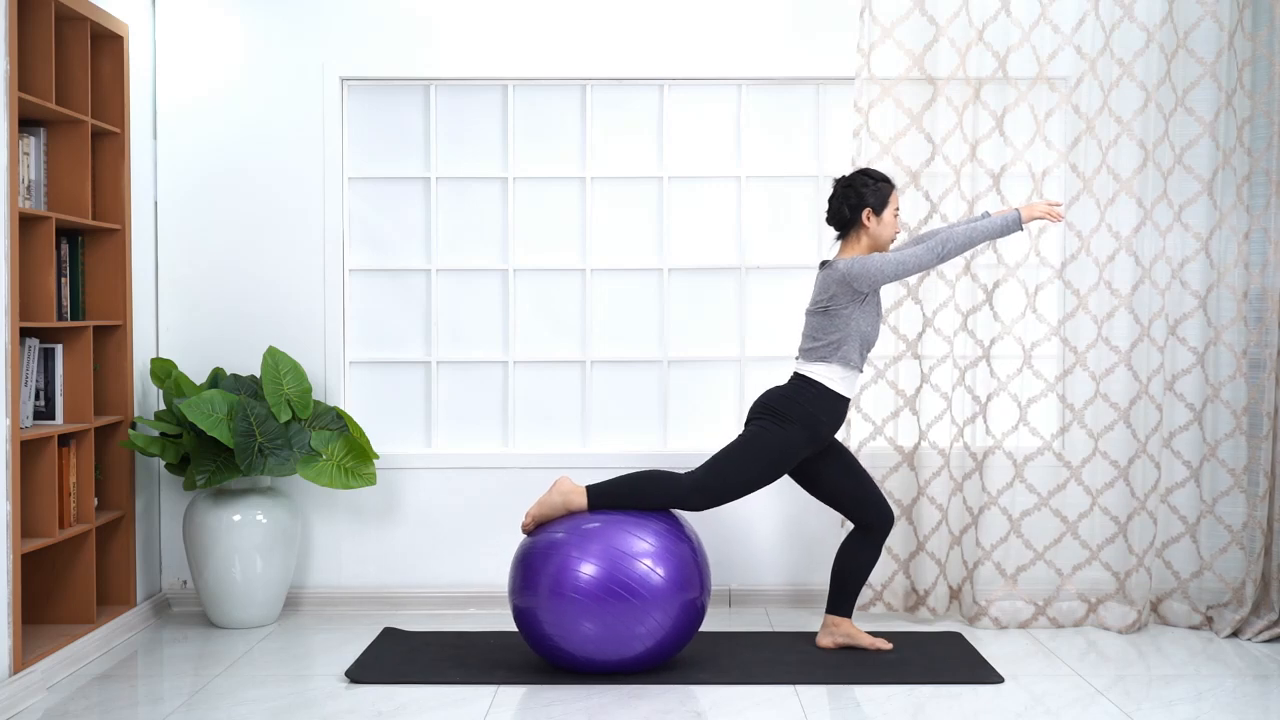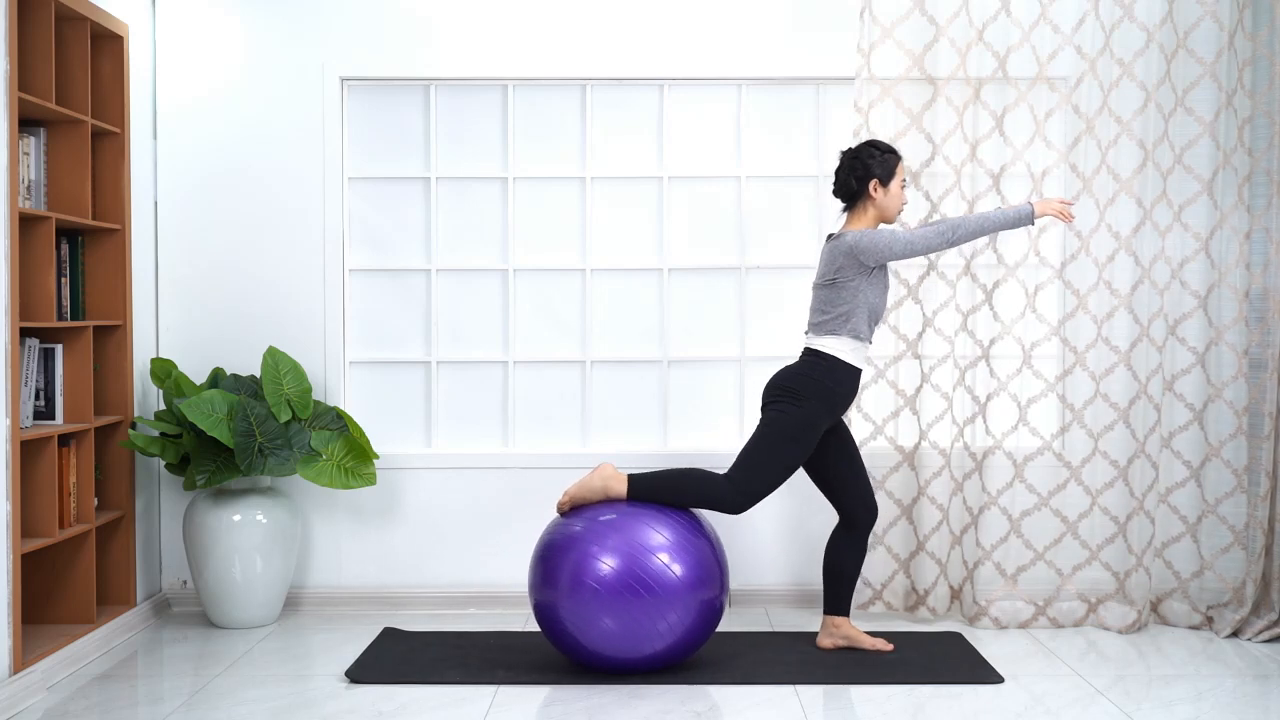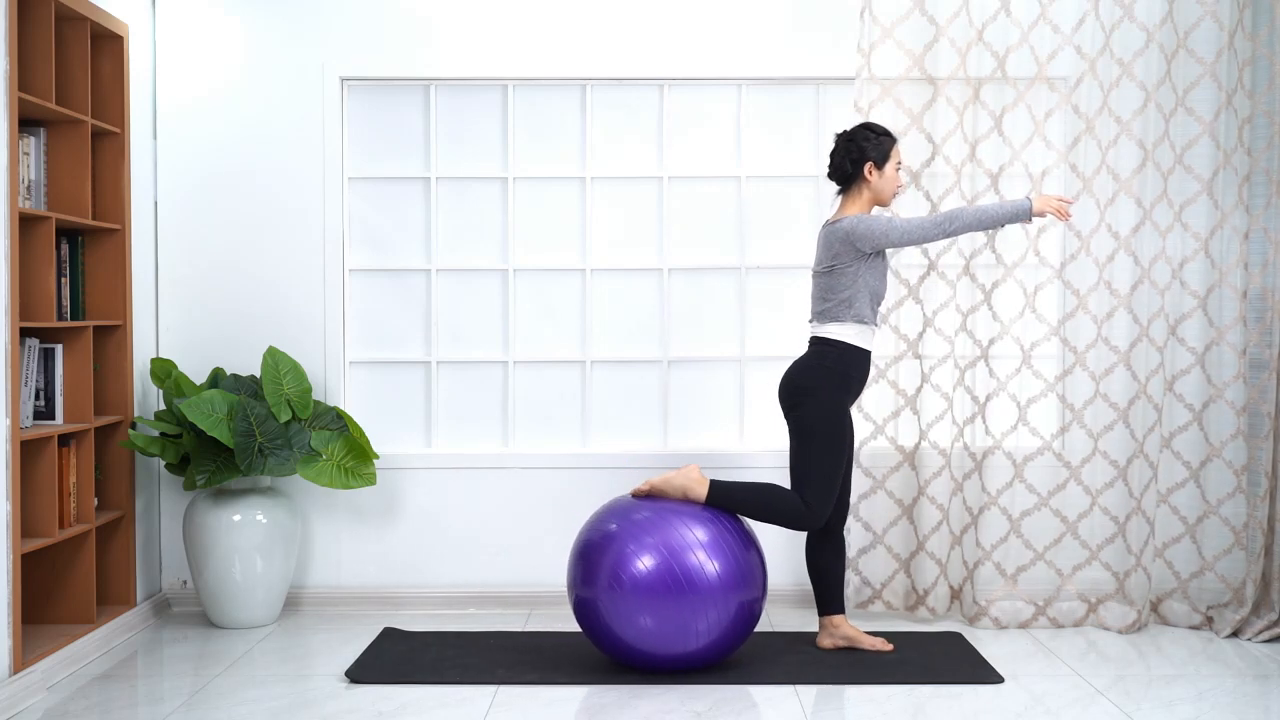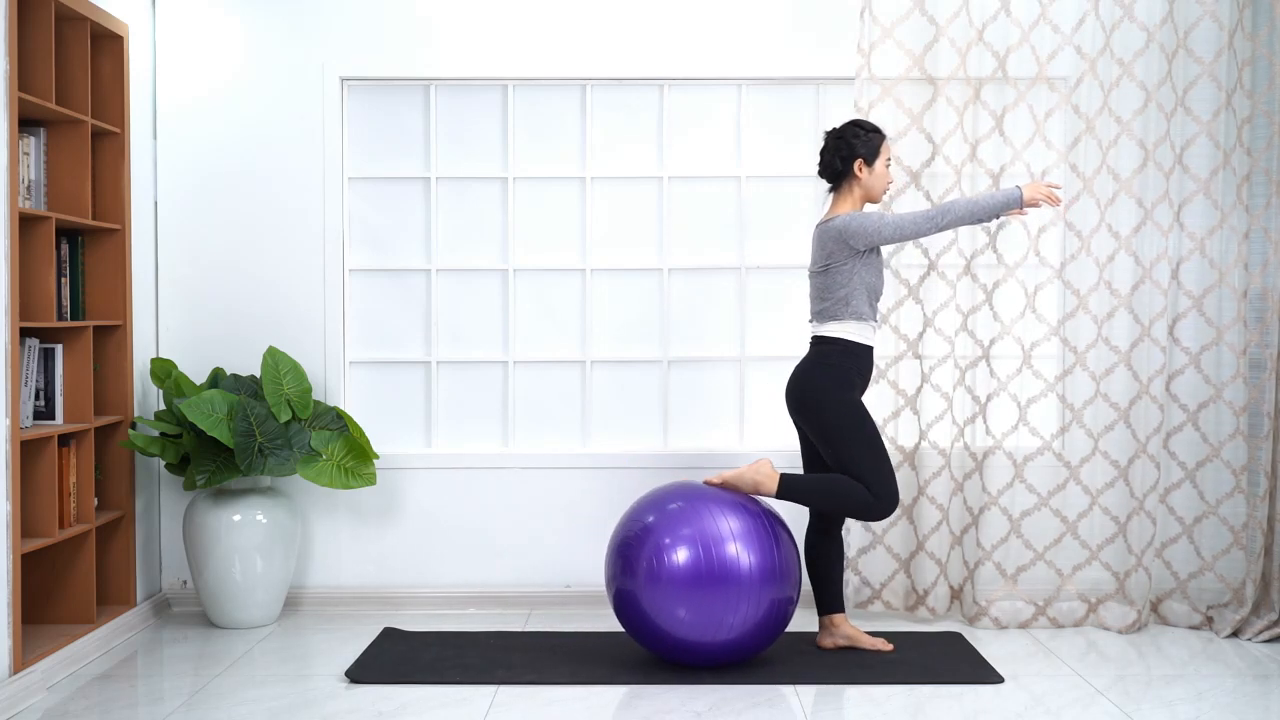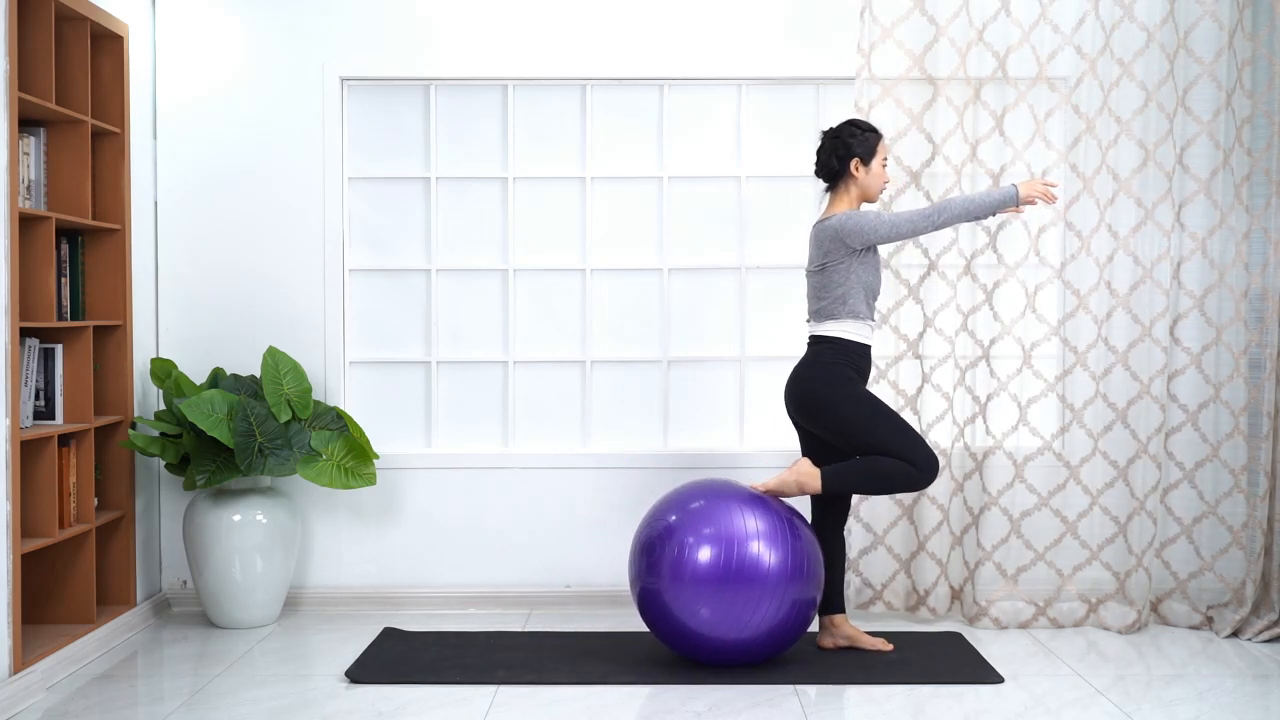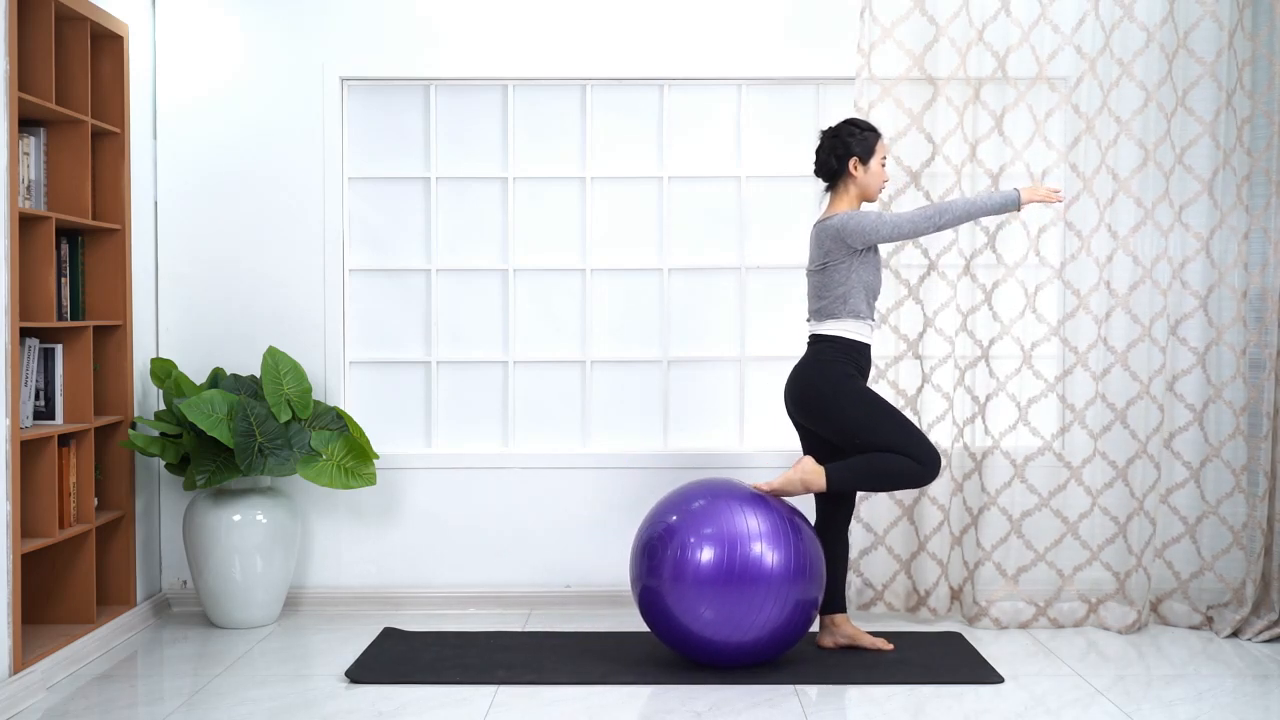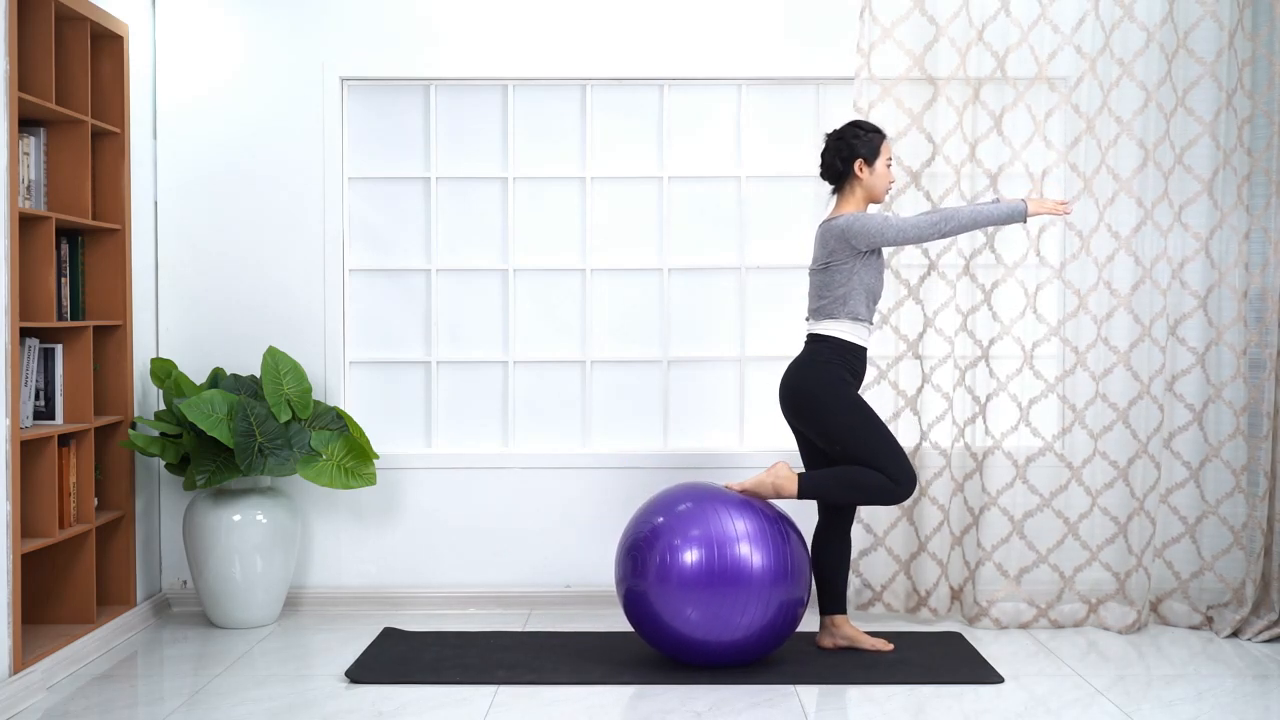
dt=0.7s
person 1, frame 1
left shoulder: (855, 269)
right shoulder: (850, 273)
left elbow: (927, 243)
right elbow: (937, 252)
left wrist: (995, 215)
right wrist: (1017, 219)
left hip: (807, 426)
right hip: (792, 419)
left knee: (875, 518)
right knee: (694, 489)
left ankle: (836, 626)
right ankle: (576, 496)
person 1, frame 2
left shoulder: (859, 243)
right shoulder: (857, 245)
left elbow: (936, 234)
right elbow: (944, 236)
left wrist: (1020, 212)
right wrist: (1028, 211)
left hip: (817, 400)
right hip: (806, 395)
left knee: (859, 512)
right knee: (736, 492)
left ankle: (836, 625)
right ankle: (616, 484)
person 1, frame 3
left shoulder: (851, 227)
right shoulder: (854, 228)
left elbow: (933, 227)
right elbow: (941, 226)
left wrist: (1017, 210)
right wrist: (1025, 206)
left hip: (826, 383)
right hip: (822, 383)
left knee: (831, 513)
right knee: (807, 509)
left ankle: (834, 626)
right ankle: (697, 487)
person 1, frame 4
left shoulder: (846, 226)
right shoulder: (847, 227)
left elbow: (924, 224)
right elbow: (934, 220)
left wrist: (1000, 206)
right wrist: (1014, 196)
left hip: (824, 382)
right hip: (828, 382)
left knee: (829, 512)
right knee: (878, 499)
left ankle: (834, 626)
right ankle: (768, 481)
person 1, frame 5
left shoulder: (845, 225)
right shoulder: (843, 225)
left elbow: (922, 220)
right elbow: (931, 218)
left wrist: (998, 203)
right wrist: (1011, 193)
left hip: (823, 382)
right hip: (828, 381)
left knee: (832, 512)
right knee: (919, 465)
left ankle: (834, 625)
right ankle: (808, 477)
person 1, frame 6
left shoulder: (845, 225)
right shoulder: (843, 225)
left elbow: (924, 219)
right elbow: (932, 219)
left wrist: (1006, 200)
right wrist: (1015, 197)
left hip: (823, 381)
right hip: (828, 379)
left knee: (836, 508)
right knee: (921, 463)
left ankle: (834, 624)
right ankle: (812, 475)
person 1, frame 7
left shoulder: (850, 227)
right shoulder: (849, 227)
left elbow: (928, 222)
right elbow: (937, 225)
left wrist: (1005, 206)
right wrist: (1022, 209)
left hip: (820, 381)
right hip: (822, 381)
left knee: (839, 508)
right knee: (896, 481)
left ankle: (835, 625)
right ankle: (786, 483)
